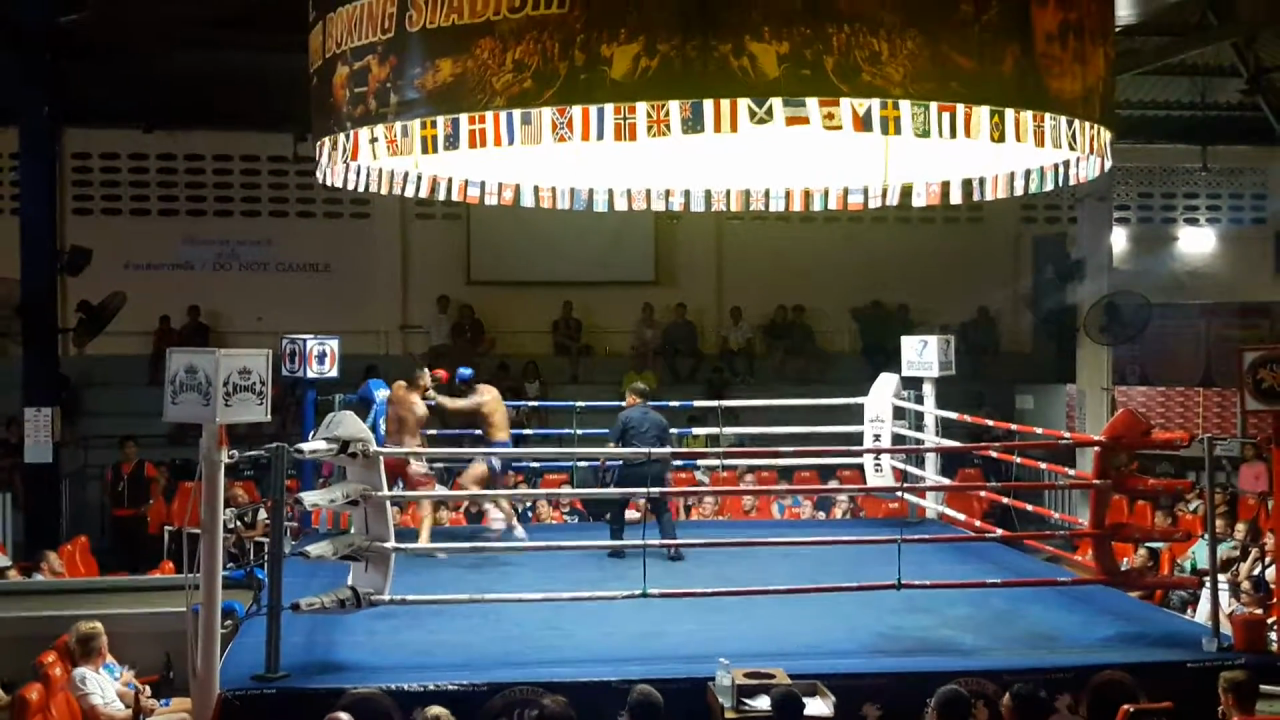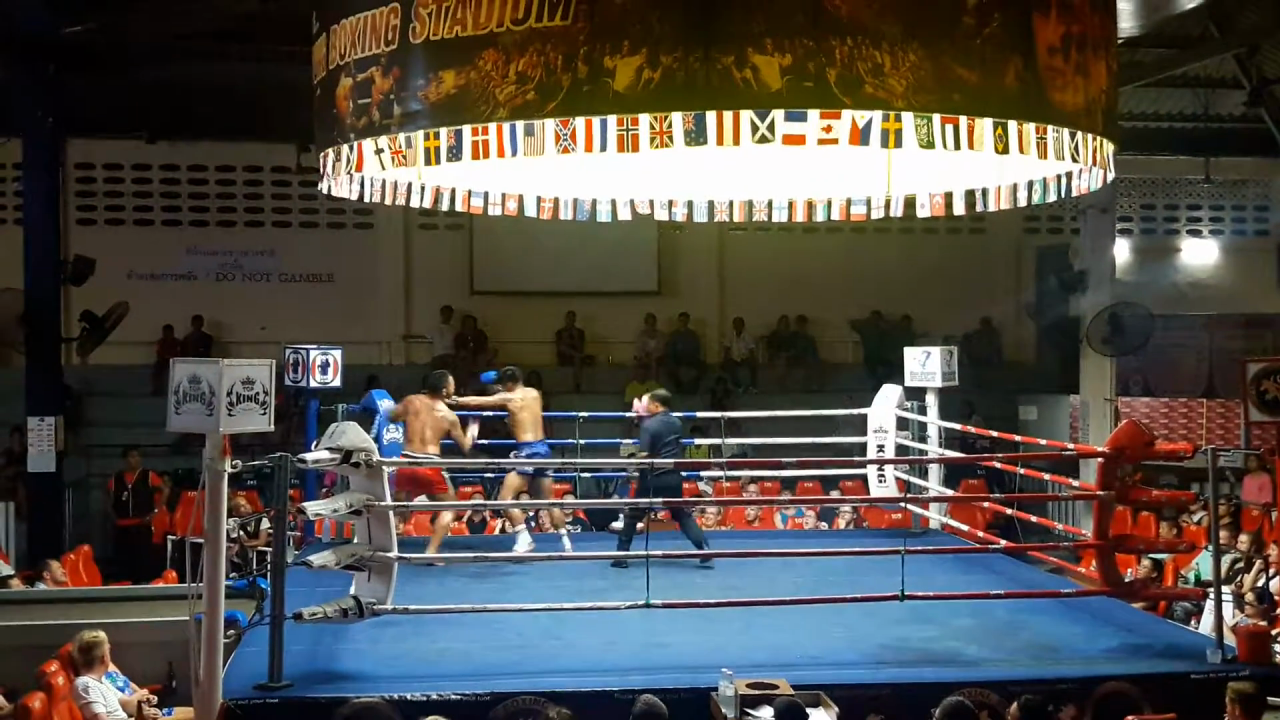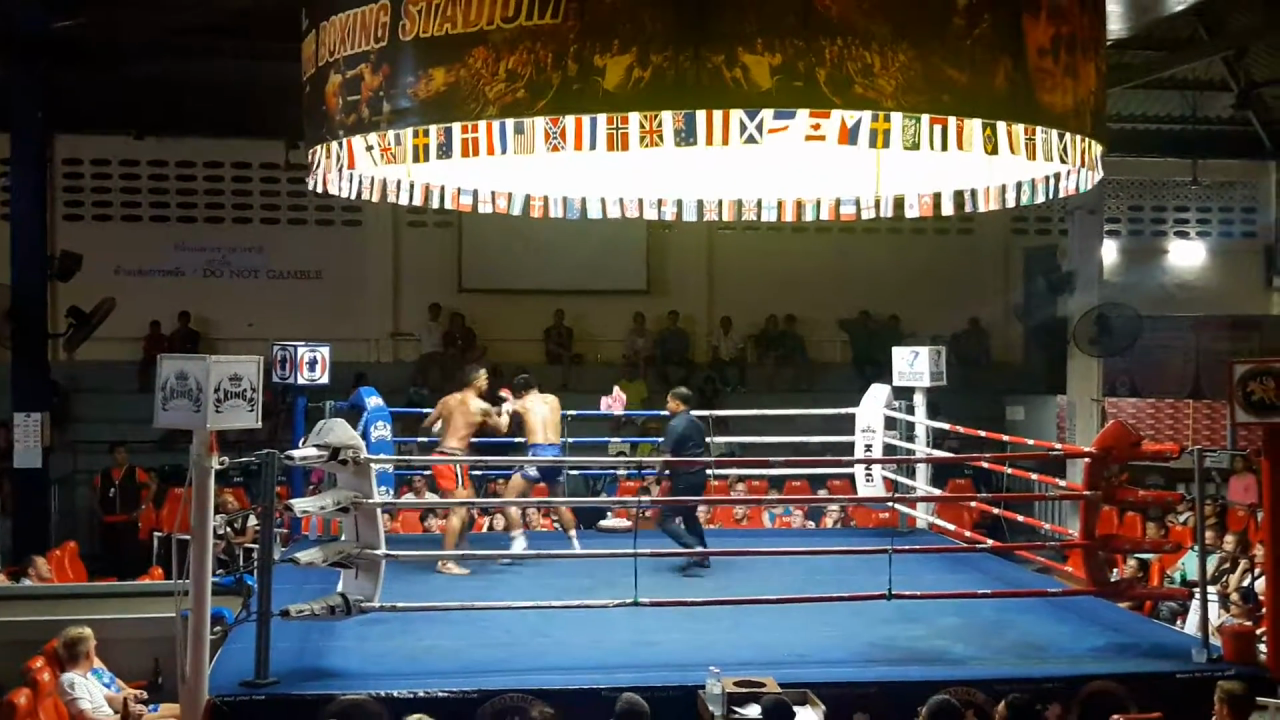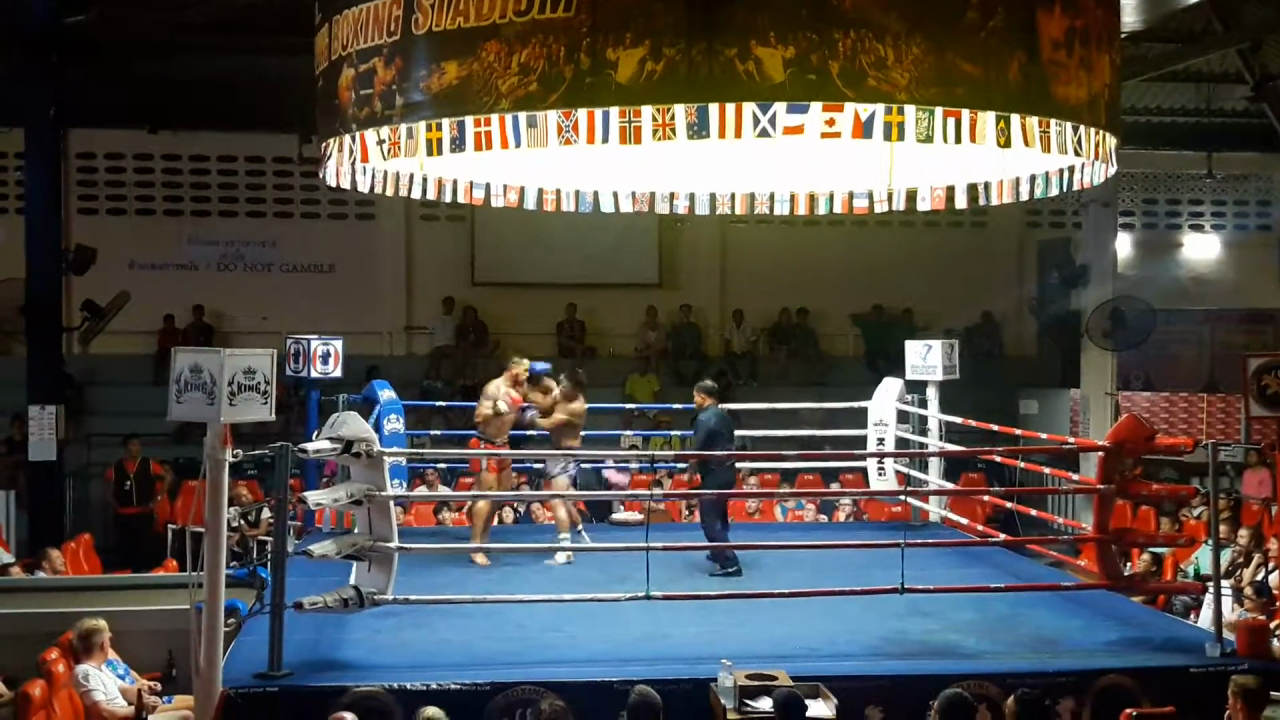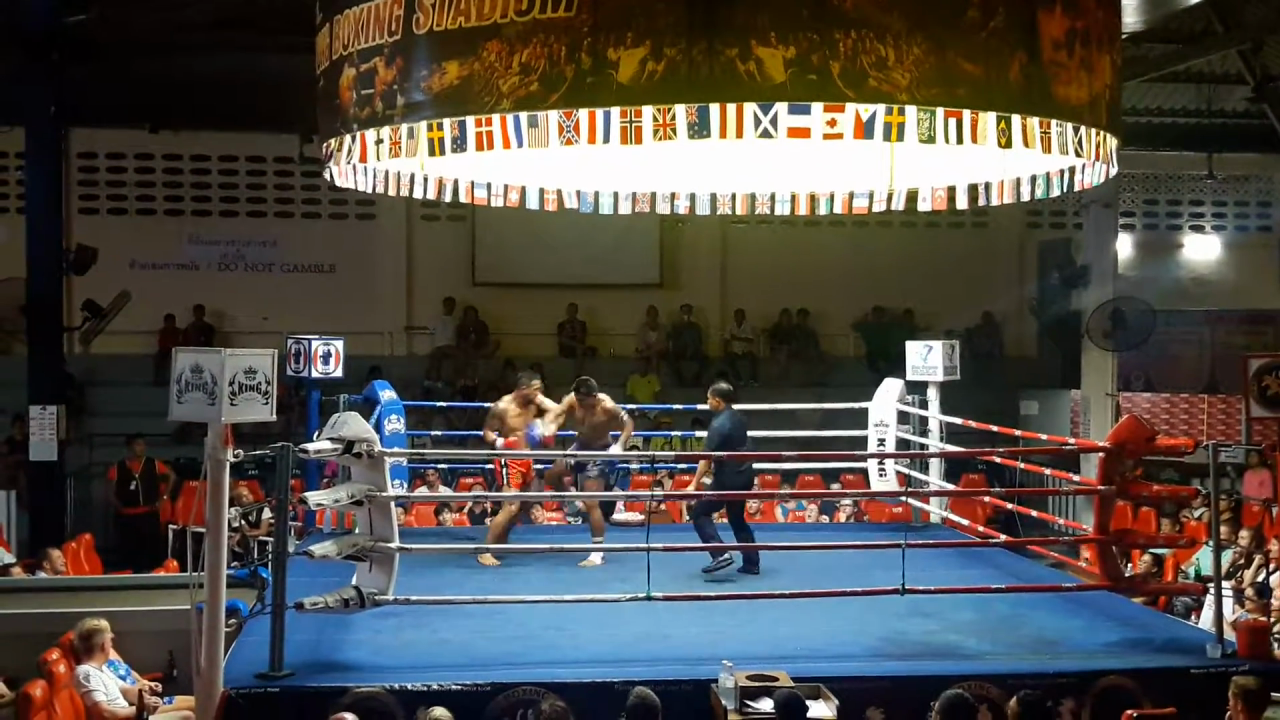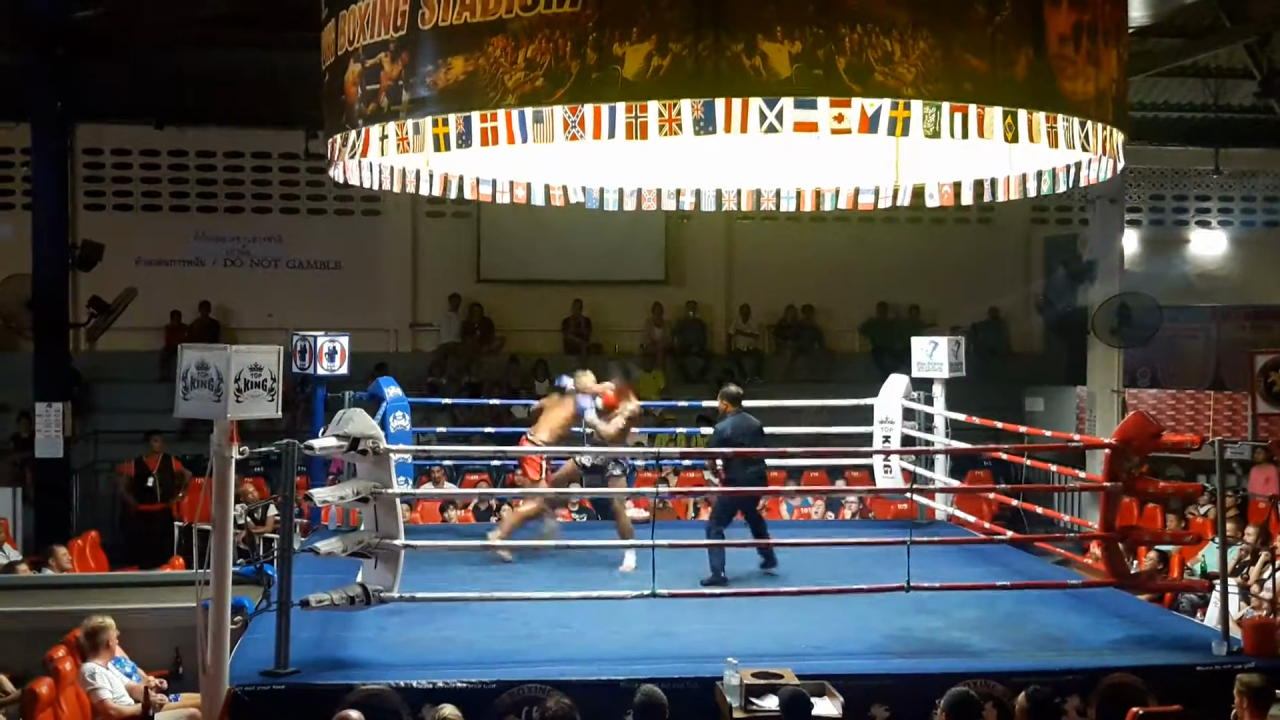
dt=0.3s
person 1, frame 1
left shoulder: (396, 388)
right shoulder: (420, 409)
right elbow: (408, 442)
left wrist: (430, 380)
right wrist: (413, 464)
right hip: (408, 455)
right knee: (426, 500)
right ankle: (423, 541)
person 1, frame 2
left shoulder: (411, 401)
right shoulder: (449, 416)
left elbow: (392, 417)
right elbow: (465, 447)
right wrist: (473, 433)
right hip: (430, 466)
right knee: (449, 507)
right ankle: (431, 552)
person 1, frame 3
left shoulder: (447, 400)
right shoulder: (478, 405)
left elbow: (428, 424)
right elbow: (502, 428)
right wrist: (506, 408)
left hip: (448, 458)
right hip: (451, 460)
left knee: (463, 508)
right knee: (458, 511)
left ankle: (454, 548)
right ankle: (445, 562)
person 1, frame 4
left shoulder: (520, 388)
right shoulder: (493, 388)
right elbow: (478, 417)
right wrist: (500, 408)
left hip: (502, 446)
right hip: (485, 445)
left knee: (502, 493)
right knee: (487, 494)
left ankle: (483, 539)
right ankle: (475, 546)
person 1, frame 5
left shoulder: (537, 400)
right shoulder: (502, 407)
left elbow: (554, 410)
right elbow: (487, 433)
right wrist: (501, 443)
left hip: (526, 459)
right hip: (509, 461)
left knee: (526, 503)
right knee: (511, 508)
left ankle: (502, 540)
right ankle: (485, 552)
person 1, frame 6
left shoulder: (559, 397)
right shoulder: (577, 396)
left elbow: (536, 408)
left hip: (532, 446)
right knee: (539, 501)
right ankle: (498, 535)
person 2, frame 1
left shoulder: (624, 416)
right shoulder: (660, 419)
left elbow: (612, 444)
right elbow: (668, 449)
left wrist: (604, 459)
right wrist: (665, 471)
left hip: (632, 468)
right hip: (655, 468)
left knee: (617, 506)
right knee: (662, 509)
left ankle: (617, 547)
right ankle: (672, 547)
person 2, frame 2
left shoulder: (649, 425)
right shoulder: (676, 423)
left elbow: (643, 455)
left hip: (652, 479)
right hip: (673, 477)
left knee: (632, 516)
right knee: (683, 515)
left ankle: (622, 556)
right ankle: (704, 550)
person 2, frame 3
left shoulder: (675, 425)
right shoulder: (696, 423)
left elbow: (667, 457)
right elbow: (704, 451)
left wrist: (656, 477)
left hip: (684, 478)
right hip: (699, 476)
left knee: (666, 519)
right knee: (689, 515)
left ankle: (694, 551)
right ankle: (701, 556)
person 2, frame 4
left shoulder: (704, 418)
right shoulder: (724, 416)
left elbow: (697, 452)
left wrist: (691, 472)
left hip: (715, 474)
right hip: (727, 471)
left knee: (710, 520)
right knee: (719, 514)
left ankle: (730, 564)
right ankle: (720, 552)
person 2, frame 5
left shoulder: (718, 424)
right shoulder: (739, 419)
left elbow: (708, 458)
left wrist: (695, 482)
left hip: (728, 479)
right hip: (744, 477)
left knee: (700, 513)
right knee: (737, 518)
left ankle: (721, 554)
right ankle: (751, 563)
person 2, frame 6
left shoulder: (722, 428)
right shoulder: (755, 423)
left wrist: (722, 474)
left hip: (737, 483)
right hip: (757, 479)
left knee: (715, 526)
right knee: (752, 515)
left ankle: (718, 574)
right ankle: (768, 558)
person 3, frame 1
left shoulder: (481, 400)
right shoulder: (489, 390)
left elbow: (450, 406)
left wrist: (432, 394)
left hip: (498, 450)
right hip: (500, 447)
left knee: (465, 482)
right ankle: (516, 528)
person 3, frame 2
left shoulder: (508, 398)
right shoulder: (534, 394)
left elbow: (476, 402)
left wrist: (453, 400)
right wrist: (500, 392)
left hip: (527, 451)
right hip: (542, 449)
left knee: (505, 498)
right knee: (545, 500)
left ankle: (524, 539)
right ankle: (565, 543)
person 3, frame 3
left shoulder: (521, 403)
right shoulder: (554, 400)
left hip: (537, 454)
right hip: (556, 453)
left knee: (509, 498)
right knee: (559, 503)
left ankle: (518, 543)
right ankle: (575, 546)
person 3, frame 4
left shoulder: (576, 407)
right shoulder: (561, 393)
left elbow: (546, 425)
right elbow: (544, 401)
left hip: (566, 456)
right hip: (561, 454)
left knee: (556, 502)
right knee: (563, 499)
left ankle: (564, 551)
right ankle: (582, 536)
person 3, frame 5
left shoulder: (608, 407)
right shoulder: (574, 398)
left elbow: (628, 424)
right elbow: (556, 415)
left wrist: (618, 445)
right wrist: (547, 429)
left hip: (599, 452)
right hip: (582, 445)
left knee: (590, 503)
right knee: (551, 476)
left ankle: (597, 553)
person 3, frame 6
left shoulder: (631, 408)
left elbow: (609, 433)
left wrist: (591, 417)
left hip: (613, 456)
left knee: (617, 508)
right knee: (556, 481)
left ankle: (630, 555)
